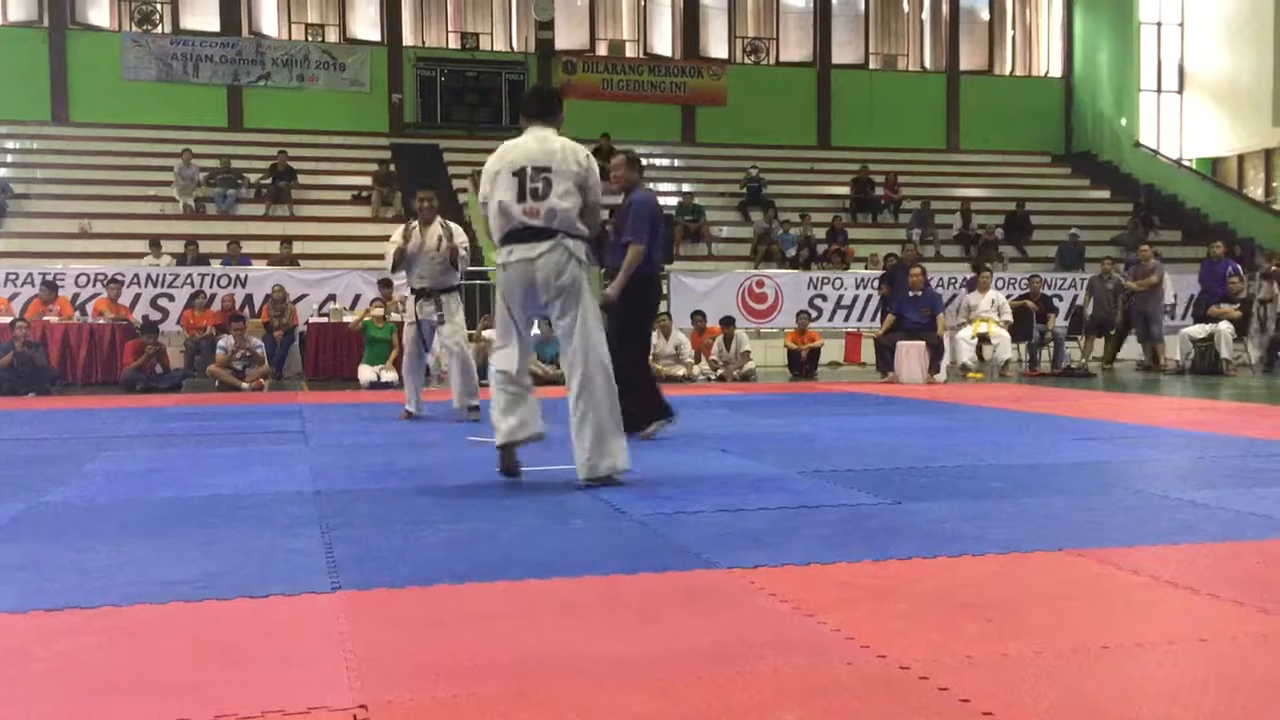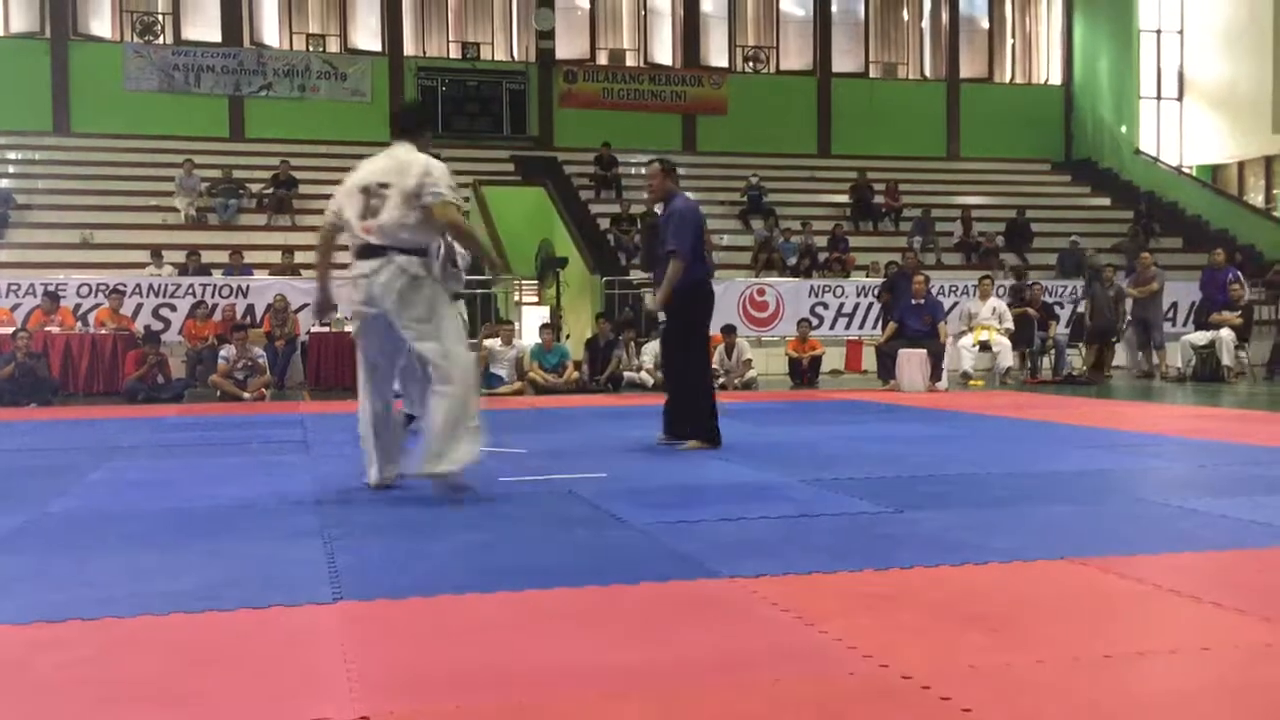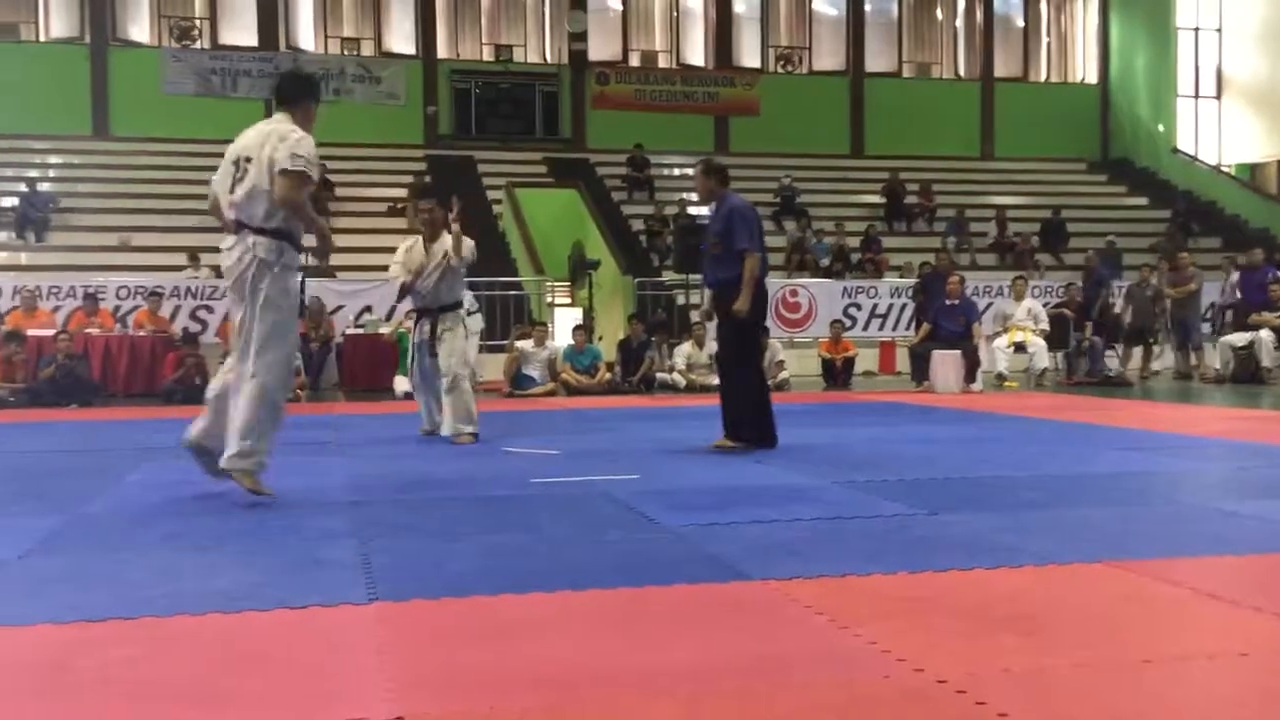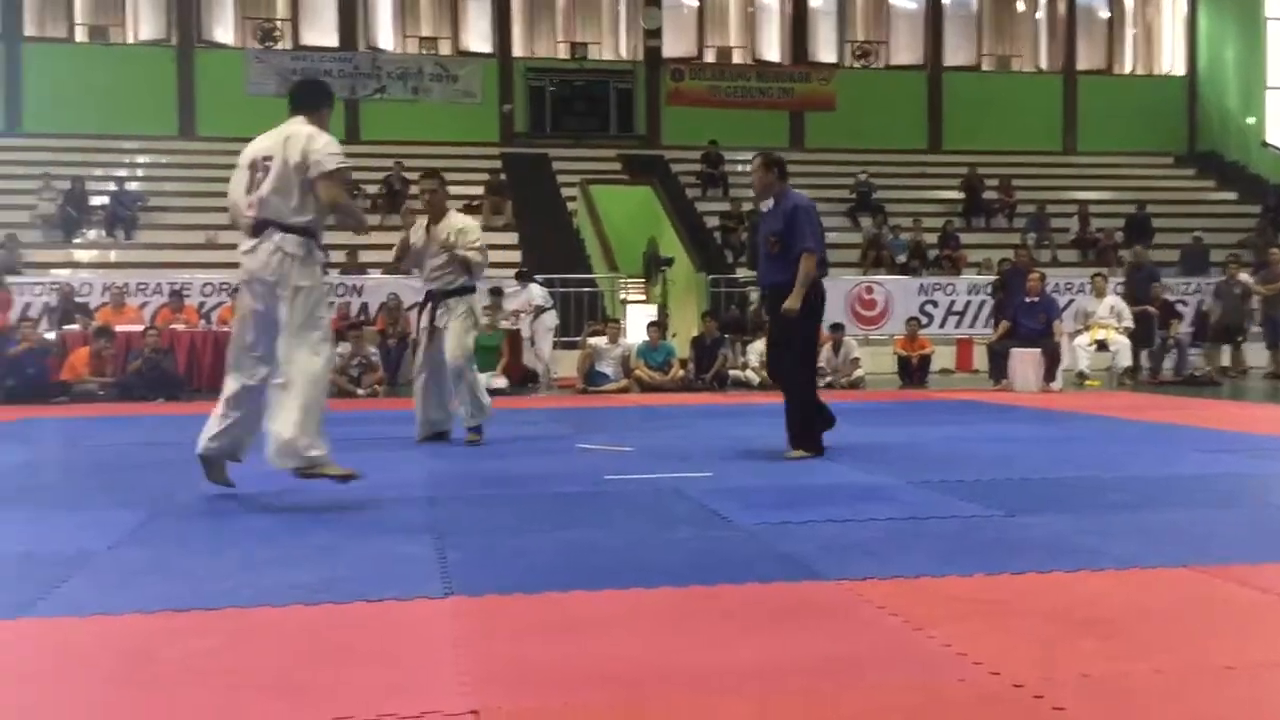
dt=0.5s
person 1, frame 1
left shoulder: (500, 156)
right shoulder: (578, 154)
left elbow: (491, 223)
right elbow: (592, 221)
left hip: (514, 260)
right hip: (562, 257)
left knee: (508, 353)
right knee: (586, 360)
left ankle: (510, 437)
right ankle: (597, 464)
person 1, frame 2
left shoulder: (361, 171)
right shoulder: (428, 167)
left elbow: (328, 235)
right elbow: (448, 220)
left wrist: (323, 290)
right wrist: (484, 251)
left hip: (365, 278)
right hip: (406, 275)
left knee: (375, 381)
right knee: (455, 367)
left ankle: (382, 469)
right ankle: (446, 459)
person 1, frame 3
left shoulder: (245, 139)
right shoulder: (296, 139)
left elbow: (218, 205)
right elbow: (288, 195)
right wrist: (320, 231)
left hip: (241, 249)
right hip: (269, 255)
left knee: (251, 355)
right knee: (268, 361)
left ankle: (207, 436)
right ankle: (243, 457)
person 1, frame 4
left shoulder: (256, 145)
right shoulder: (319, 142)
left elbow: (238, 205)
right elbow: (333, 198)
right wrist: (358, 220)
left hip: (256, 252)
right hip: (293, 254)
left knee: (249, 358)
right knee: (307, 351)
left ankle: (218, 445)
right ankle: (301, 451)
person 2, frame 1
left shoulder: (640, 201)
right shoulder: (636, 200)
left elbow: (638, 247)
left wrist: (618, 284)
right wrist: (619, 284)
left hip: (637, 287)
right hip: (634, 286)
left knee: (627, 354)
right knee: (629, 353)
left ankle: (657, 413)
right ankle: (635, 420)
person 2, frame 2
left shoulder: (682, 210)
right shoulder: (673, 209)
left elbow: (680, 259)
left wrist: (661, 296)
right wrist: (661, 294)
left hip: (691, 297)
right hip: (683, 296)
left knee: (692, 366)
right knee: (675, 363)
left ankle: (707, 434)
right ankle: (680, 427)
person 2, frame 3
left shoulder: (737, 209)
right shoulder: (721, 212)
left elbow: (753, 255)
left wrist: (745, 297)
right wrist: (711, 301)
left hip: (743, 298)
right hip: (730, 298)
left knee: (733, 362)
right knee: (747, 364)
left ankle: (738, 433)
right ankle: (761, 434)
person 2, frame 4
left shoulder: (798, 207)
right shoulder: (771, 211)
left elbow: (810, 254)
left wrist: (797, 296)
right wrist: (764, 299)
left hip: (799, 299)
right hip: (780, 299)
left knee: (796, 368)
right knee: (778, 366)
left ankle: (807, 441)
right ankle: (819, 419)
person 3, frame 1
left shoulder: (452, 230)
right shoulder: (404, 232)
left elbow: (461, 266)
right elbow: (393, 266)
left wrist: (450, 243)
right wrist: (404, 243)
left hip: (446, 300)
right hip: (418, 302)
left knee: (457, 349)
right knee: (412, 356)
left ankle: (470, 403)
right ankle: (412, 406)
person 3, frame 2
left shoulder: (452, 237)
right shoulder: (413, 239)
left elbow: (458, 265)
right elbow: (397, 267)
left wrist: (445, 239)
left hip: (448, 310)
right hip: (422, 311)
left knee: (456, 367)
right knee: (412, 364)
left ankle: (468, 420)
right ankle: (412, 411)
person 3, frame 3
left shoulder: (456, 242)
right shoulder: (407, 249)
left elbow: (462, 259)
right elbow: (398, 286)
left wrist: (455, 225)
right wrist: (410, 282)
left hip: (450, 319)
right hip: (423, 320)
left knee: (455, 373)
right knee: (422, 379)
left ankle: (464, 429)
right ankle: (433, 422)
person 3, frame 4
left shoulder: (464, 225)
right shoulder: (418, 228)
left elbow: (478, 267)
right elbow: (402, 262)
left wrist: (454, 252)
right wrist: (407, 233)
left hip: (460, 303)
right hip: (432, 304)
left knee: (457, 363)
right knee: (427, 369)
left ankle: (475, 421)
right ankle: (434, 426)
